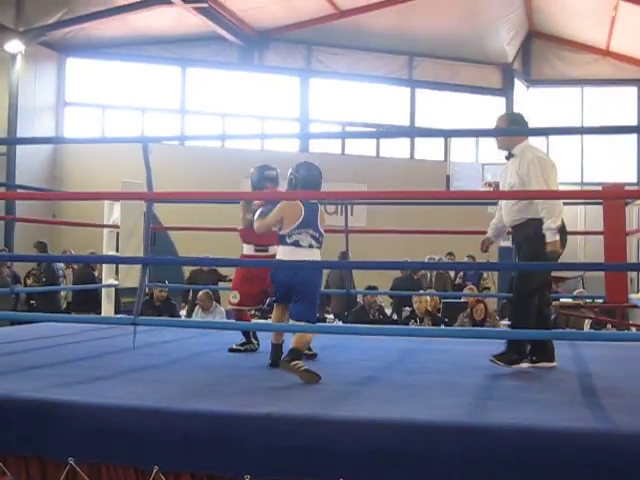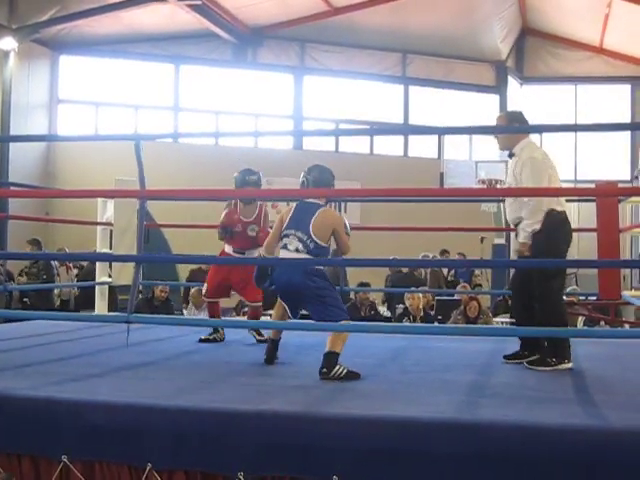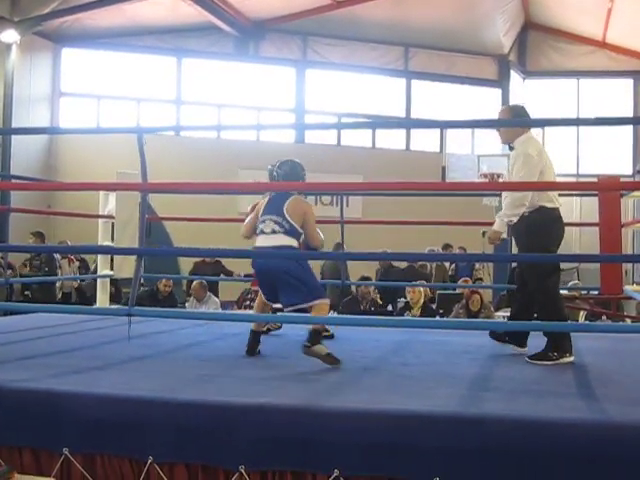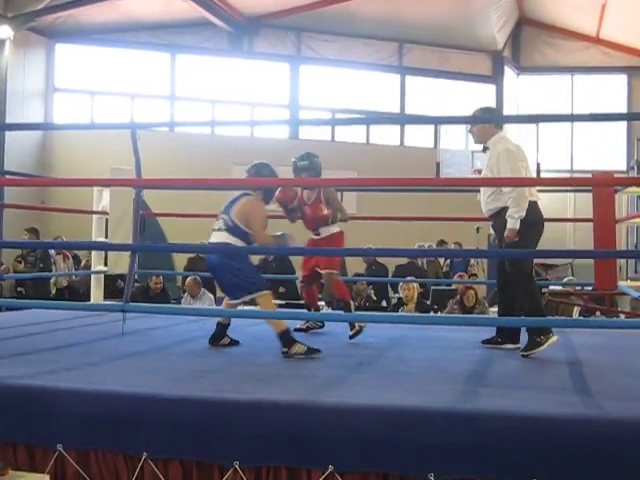
dt=0.4s
person 1, frame 1
left shoulder: (534, 158)
right shoulder: (511, 164)
left elbow: (549, 199)
right elbow: (505, 207)
left wrist: (552, 236)
right wrist: (492, 234)
left hip: (540, 234)
right hip: (526, 235)
left knee: (524, 291)
right knee: (534, 292)
left ankle: (517, 351)
right ankle: (542, 352)
person 1, frame 2
left shoulder: (530, 157)
right shoulder: (518, 158)
left elbow: (536, 201)
left wrist: (524, 237)
right wrist: (523, 236)
left hip: (547, 230)
right hip: (535, 233)
left knee: (547, 292)
right knee: (522, 289)
left ankle: (559, 354)
right ankle: (532, 346)
person 1, frame 3
left shoulder: (527, 151)
right shoulder: (524, 150)
left elbow: (519, 195)
left wrist: (500, 225)
left hip: (538, 224)
right hip: (534, 224)
left knee: (543, 285)
right knee: (526, 283)
left ankle: (559, 348)
right ankle: (516, 335)
person 1, frame 4
left shoulder: (504, 149)
right shoulder: (494, 151)
left elbow: (517, 190)
left wrist: (512, 224)
right wrist: (497, 229)
left hip: (520, 219)
right hip: (508, 220)
left knee: (519, 275)
right knee: (506, 279)
left ankle: (541, 332)
right ankle: (507, 335)
person 2, frame 1
left shoulder: (288, 205)
right shoulder: (319, 210)
left elbow: (259, 228)
left wrist: (263, 212)
left hip: (284, 268)
right hip: (310, 271)
left knee: (282, 304)
right knee: (307, 323)
left ankle: (276, 355)
right ankle: (293, 358)
person 2, frame 2
left shoulder: (289, 211)
right shoulder: (332, 216)
left elbow: (269, 246)
right elbow: (345, 250)
left wrist: (264, 266)
right wrist: (344, 231)
left hip: (283, 272)
right hip: (310, 275)
left knee: (284, 302)
right knee: (340, 320)
left ankle: (271, 351)
right ankle: (329, 365)
person 2, frame 3
left shoulder: (264, 202)
right shoulder: (303, 205)
left elbow: (246, 233)
right elbow: (317, 243)
left wrist: (250, 215)
right wrist: (308, 238)
left hip: (261, 257)
right hip: (287, 258)
left knee: (266, 297)
right knee: (319, 301)
left ankle: (253, 343)
right ankle: (314, 341)
person 2, frame 4
left shoulder: (238, 200)
right shoulder: (256, 206)
right elbow: (261, 239)
right wrist: (280, 241)
left hip: (216, 254)
right hip: (229, 255)
left knee: (236, 293)
right knee: (263, 296)
left ankle: (219, 335)
right ankle: (289, 344)
person 3, frame 1
right shoulder: (248, 203)
right elbow: (246, 226)
right wrist: (257, 209)
left hip: (273, 259)
right hip: (251, 260)
right knee: (238, 306)
right ankle: (251, 340)
person 3, frame 2
left shoulder: (263, 210)
right shoulder: (230, 208)
left elbow: (265, 238)
right elbow: (221, 237)
left wrist: (265, 240)
right wrist: (224, 228)
right hip: (229, 258)
left knee: (256, 302)
right knee: (210, 296)
left ankle: (253, 327)
right ankle: (218, 331)
person 3, frame 3
left shoulder: (298, 201)
right shoulder: (269, 200)
left elbow: (307, 224)
right elbow: (260, 223)
right wrist: (255, 215)
left hip: (293, 247)
right hip: (275, 247)
left knee: (300, 289)
right knee: (261, 284)
left ankle: (319, 323)
right ankle: (273, 320)
person 3, frame 4
left shoulder: (326, 191)
right shoulder: (300, 192)
left elbow: (344, 215)
right elbow: (293, 218)
left wrist: (327, 217)
right wrist: (286, 205)
left hip: (332, 238)
right hip: (315, 239)
left knee: (329, 275)
right knee: (306, 280)
left ankle: (354, 319)
right ankle: (315, 319)
